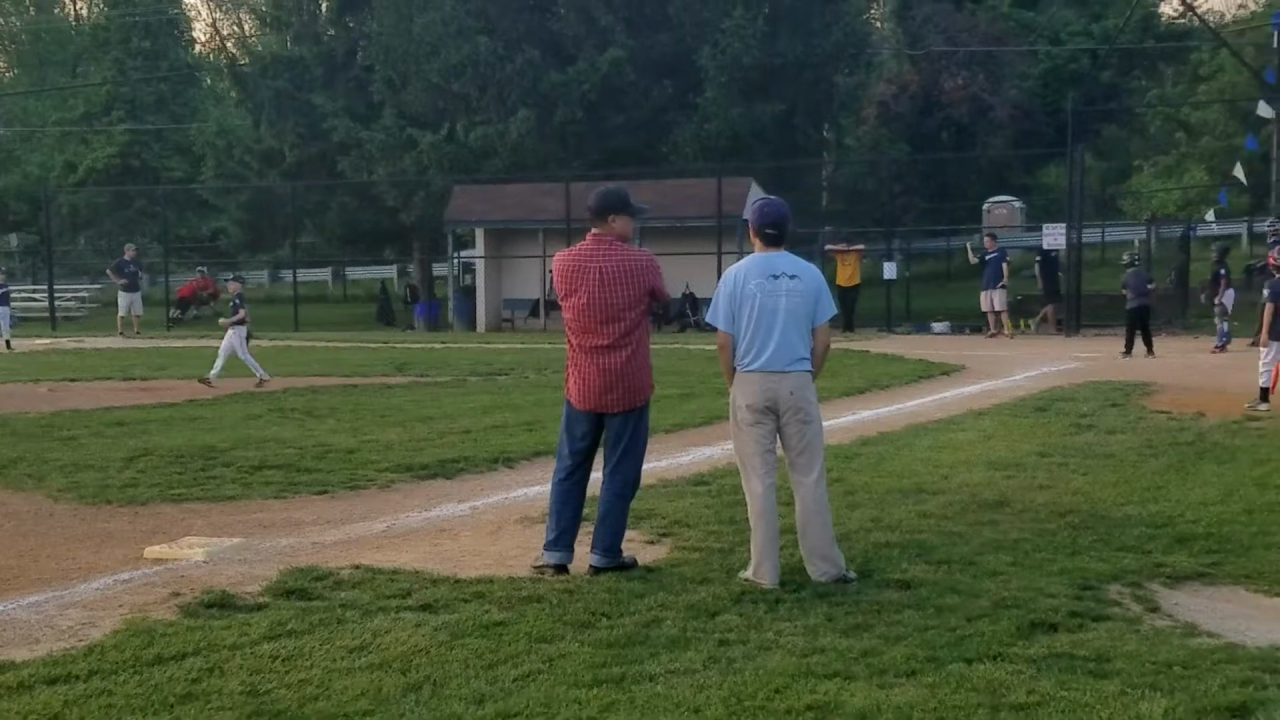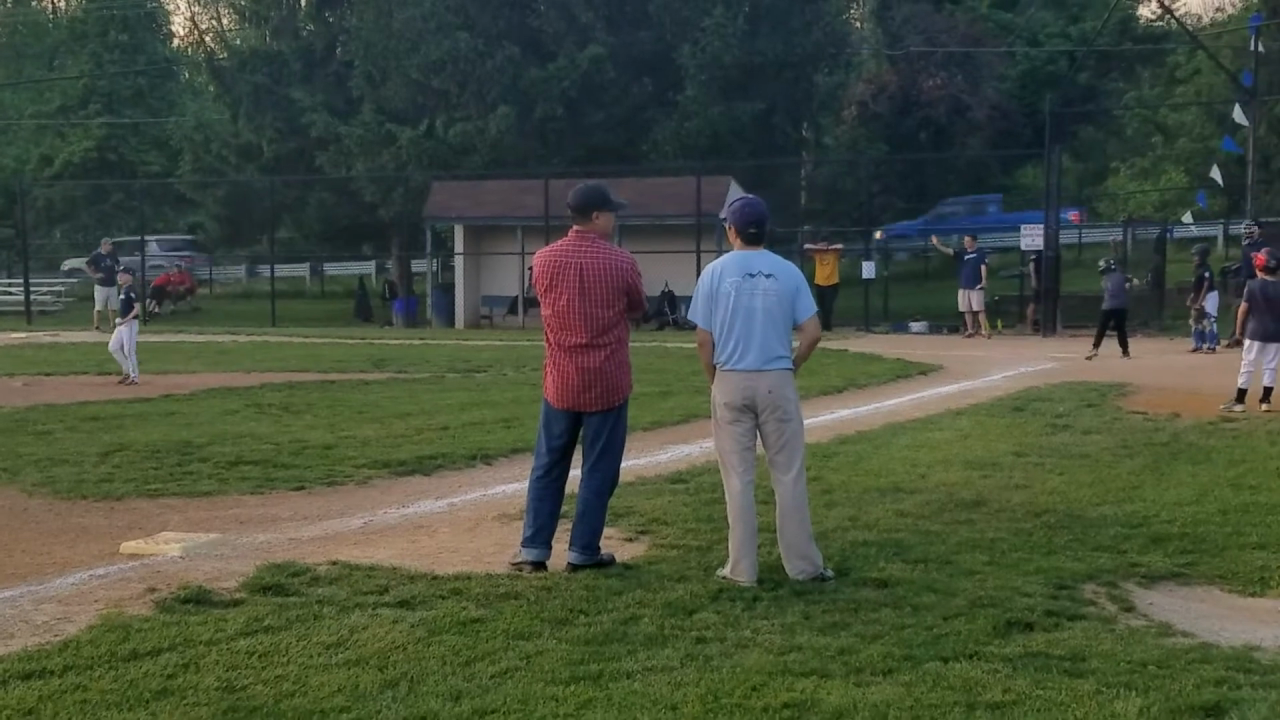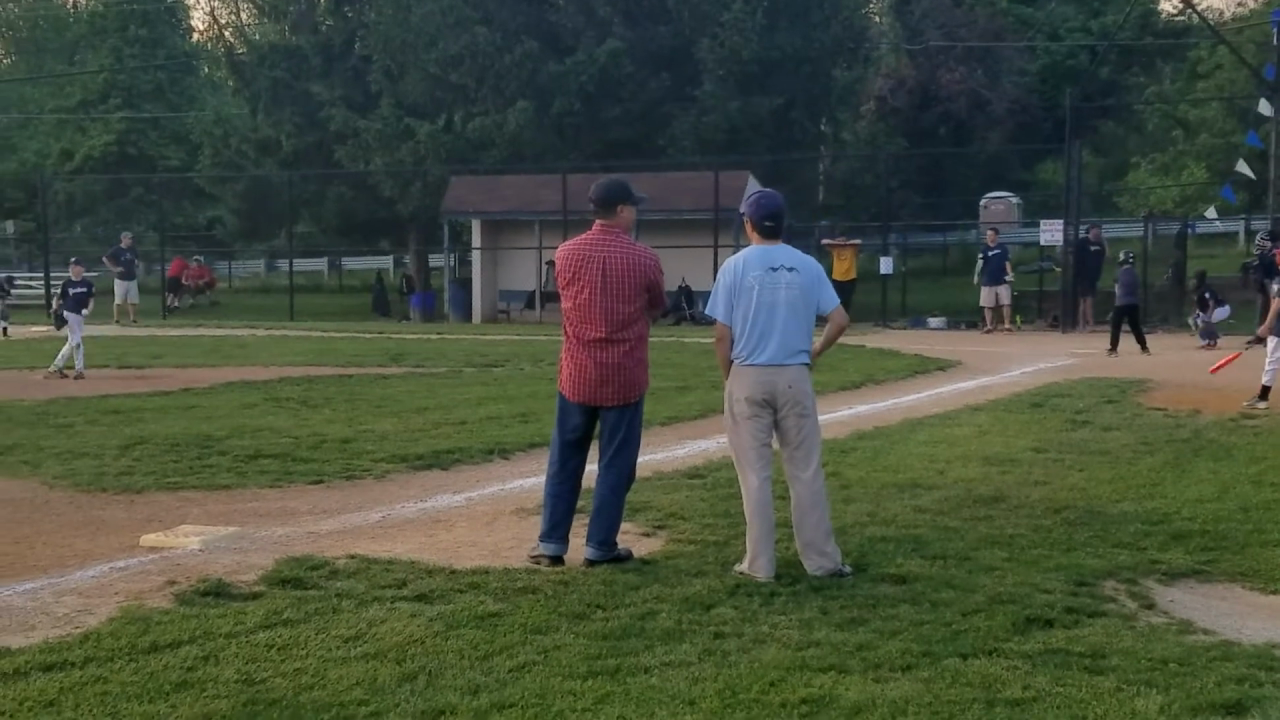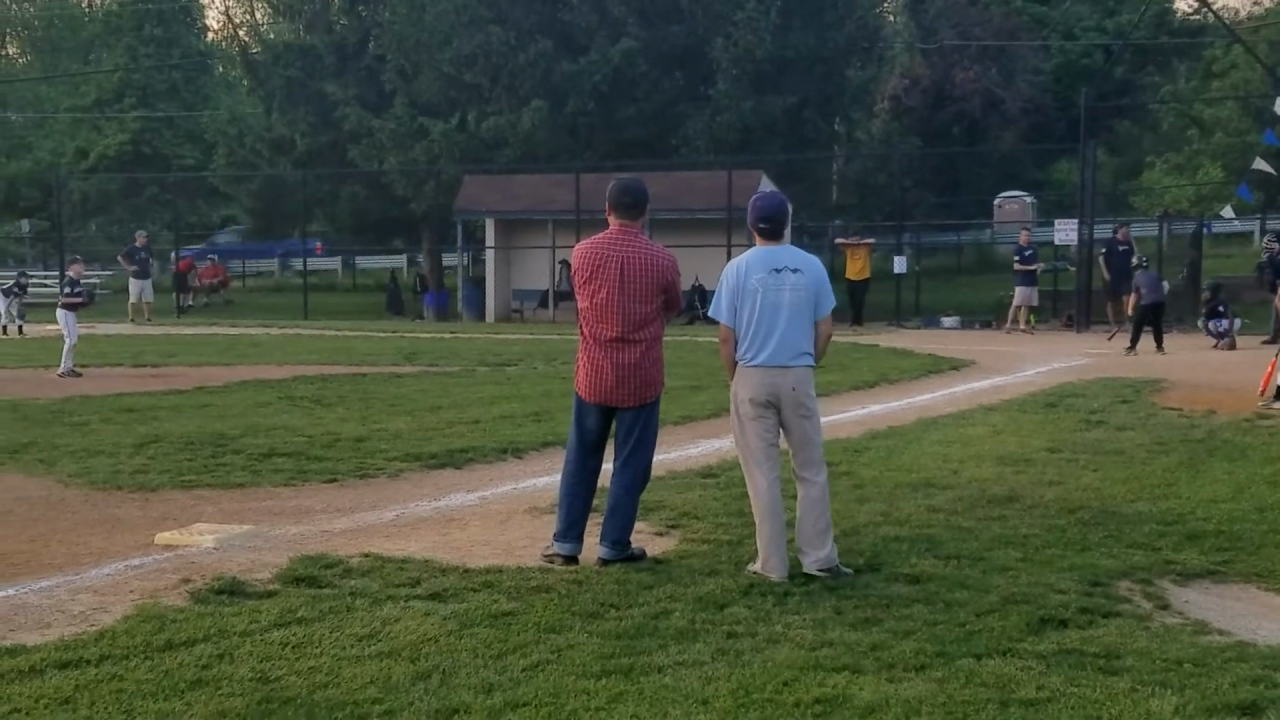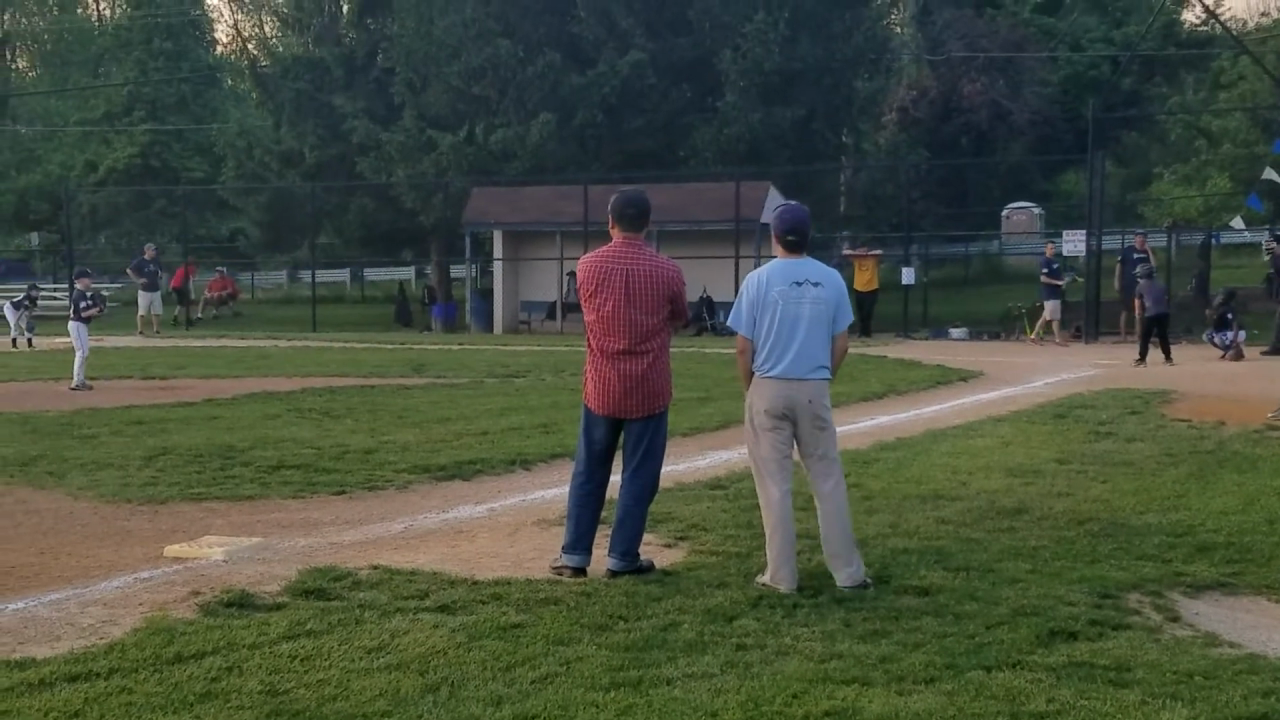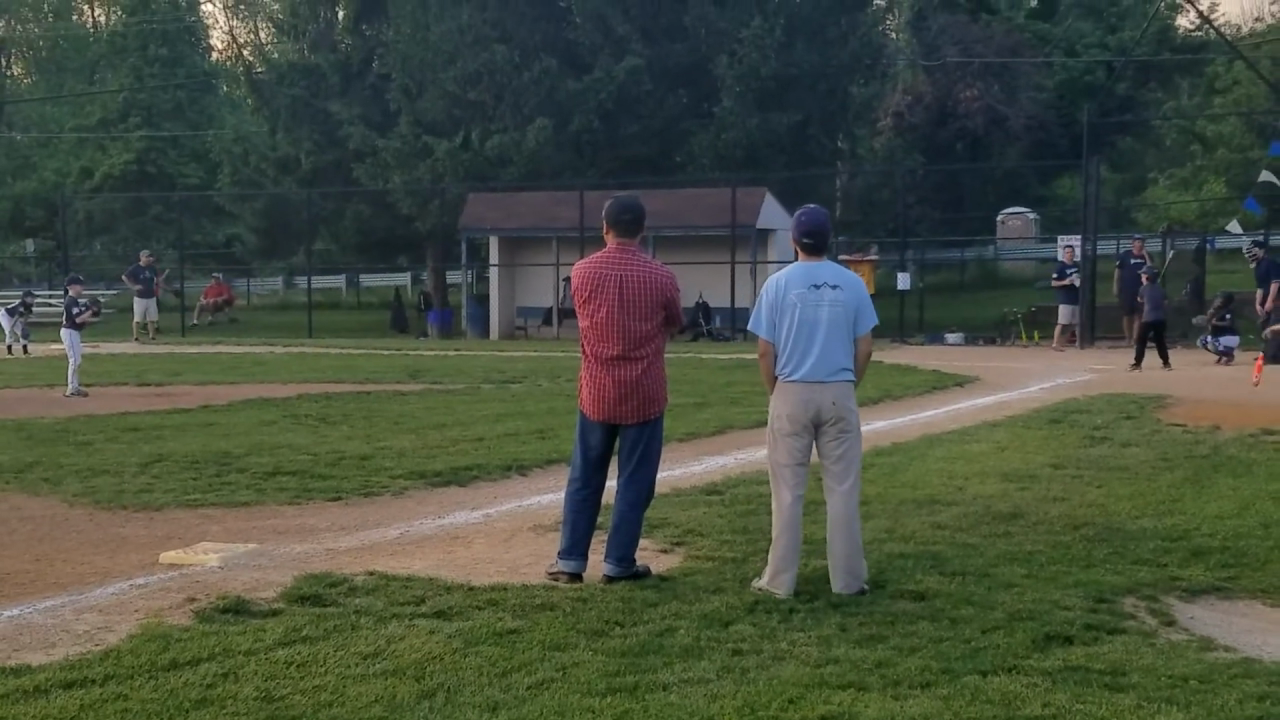
dt=0.7s
person 1, frame 1
left shoulder: (736, 275)
right shoulder: (809, 274)
left elbow: (725, 342)
right elbow: (822, 340)
left wrist: (733, 385)
left hip: (751, 385)
right hip: (797, 384)
left knee: (759, 480)
right knee: (809, 478)
left ankle: (764, 570)
right ankle: (825, 566)
person 1, frame 2
left shoulder: (715, 272)
right shoulder: (788, 272)
left elbow: (704, 340)
right elbow: (812, 332)
left wrist: (715, 382)
right wrist: (794, 363)
left hip: (730, 384)
right hip: (777, 383)
left knee: (738, 479)
right knee: (789, 476)
left ankle: (742, 568)
right ankle: (803, 565)
person 1, frame 3
left shoulder: (735, 266)
right shoulder: (808, 266)
left elbow: (723, 335)
right elbow: (839, 320)
left wrist: (729, 378)
right wrist: (816, 351)
left hip: (747, 379)
right hip: (795, 378)
left knee: (755, 474)
right knee: (806, 472)
left ankle: (759, 564)
right ankle: (821, 560)
person 1, frame 4
left shoulder: (738, 268)
right shoulder: (812, 266)
left elbow: (726, 336)
right elbow: (825, 330)
left wrist: (734, 379)
left hip: (752, 379)
right hip: (799, 379)
left knee: (763, 474)
right knee: (811, 471)
left ankle: (772, 563)
right ankle: (819, 558)
person 1, frame 5
left shoulder: (758, 280)
right shoulder: (831, 279)
left elbow: (744, 347)
right elbow: (841, 344)
left wrist: (750, 389)
left hip: (768, 391)
right hip: (814, 391)
left knee: (775, 484)
right knee: (829, 481)
left ankle: (782, 575)
right ankle: (847, 570)
person 1, frame 6
left shoulder: (778, 283)
right shoulder: (852, 283)
left elbow: (765, 351)
right elbow: (864, 348)
left wrist: (775, 393)
left hip: (792, 395)
right hip: (839, 395)
left knee: (788, 491)
right knee: (842, 490)
left ankle: (780, 579)
right ankle: (848, 579)
person 2, frame 1
left shoulder: (563, 262)
right shoulder: (641, 262)
right elbow: (662, 299)
left hip: (582, 383)
right hip: (628, 383)
left knee: (569, 468)
right knee: (620, 472)
left ankle: (556, 553)
right ankle: (605, 555)
person 2, frame 2
left shoulder: (543, 260)
right shoulder: (621, 262)
right elbow: (638, 310)
left hip: (560, 380)
right hip: (607, 381)
left knee: (547, 467)
right knee: (599, 470)
left ankle: (533, 551)
right ankle: (583, 552)
person 2, frame 3
left shoulder: (566, 253)
right shoulder: (645, 259)
right elbow: (657, 309)
left hip: (577, 374)
right hip: (624, 376)
left knee: (564, 461)
right knee: (616, 464)
left ankle: (551, 544)
right ankle: (600, 547)
person 2, frame 4
left shoulder: (582, 253)
right shoulder: (662, 260)
right elbow: (673, 310)
left hip: (593, 373)
right hip: (640, 376)
left knee: (580, 461)
right knee: (631, 464)
left ankle: (565, 543)
right ankle: (613, 546)
person 2, frame 5
left shoulder: (587, 266)
right shoulder: (667, 271)
right elbow: (680, 320)
left hip: (602, 386)
right hip: (648, 388)
left knee: (588, 473)
right knee: (639, 476)
left ankle: (574, 555)
right ankle: (622, 558)
person 2, frame 6
left shoulder: (582, 272)
right shoulder: (661, 276)
right elbow: (674, 325)
left hip: (596, 392)
right hip: (644, 393)
left knee: (584, 479)
right knee: (635, 482)
left ankle: (570, 561)
right ankle: (619, 564)
